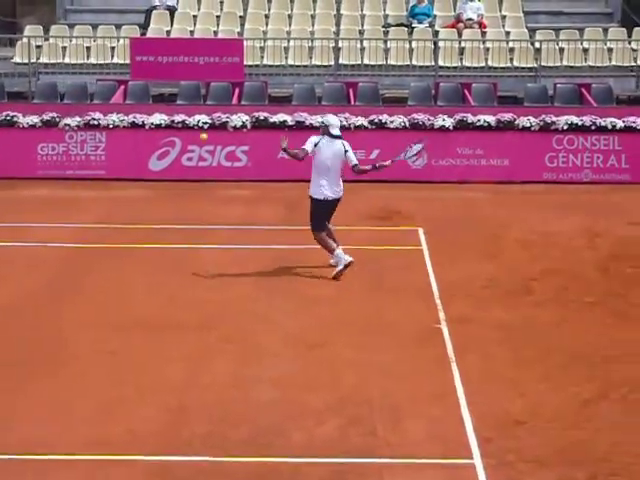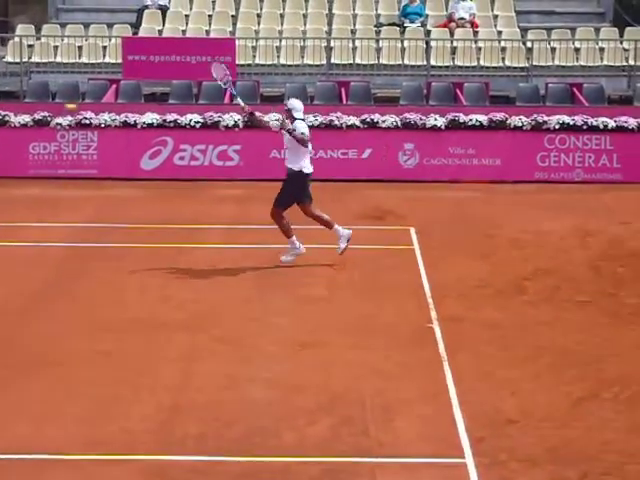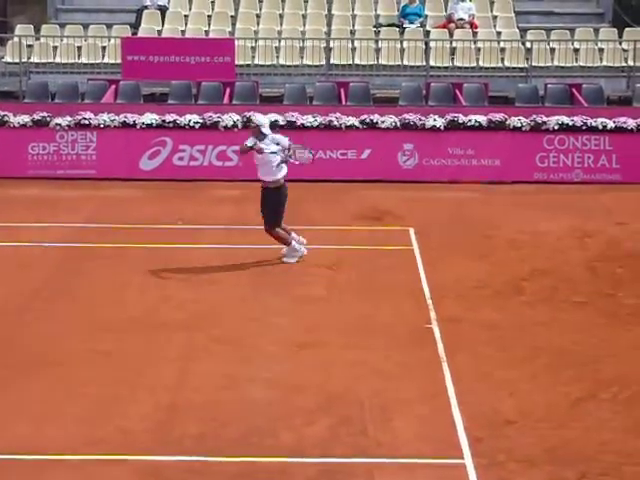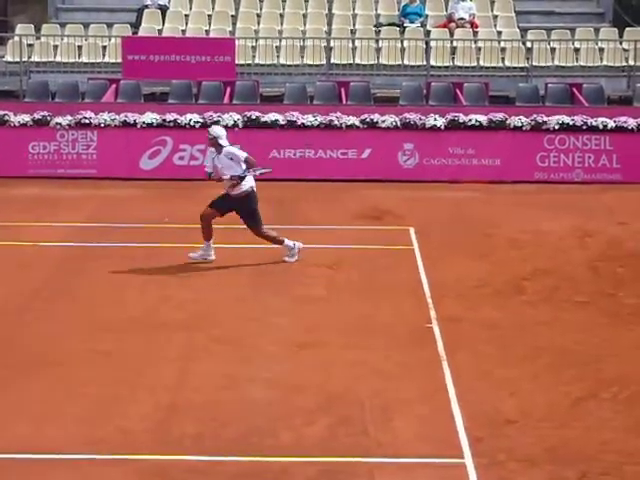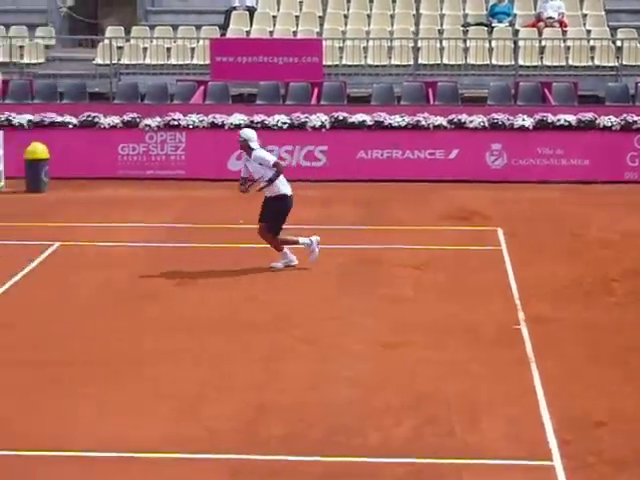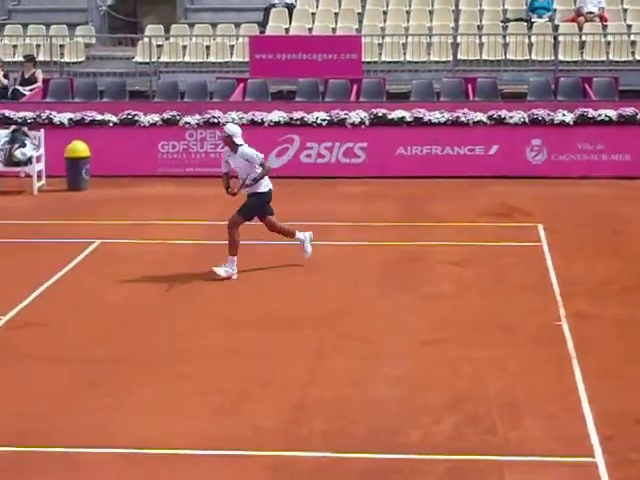
dt=0.2s
person 1, frame 1
left shoulder: (316, 140)
right shoulder: (344, 146)
left elbow: (300, 156)
right elbow: (356, 169)
left wrist: (285, 149)
right wrist: (375, 166)
left hip: (319, 194)
right hip: (335, 194)
left knee: (318, 233)
right knee: (323, 225)
left ankle: (341, 258)
right ankle: (339, 255)
person 1, frame 2
left shoulder: (299, 124)
right shoulder: (289, 124)
left elbow: (305, 141)
right elbow: (261, 122)
left wrist: (290, 131)
right wrist: (251, 114)
left hip: (298, 175)
right hip: (297, 174)
left knee: (276, 213)
right knee: (309, 211)
left ankle: (295, 247)
right ankle: (342, 234)
person 1, frame 3
left shoulder: (276, 139)
right shoulder: (252, 140)
left elbow: (290, 147)
right elbow: (242, 150)
left wrist: (286, 158)
right wrist: (254, 147)
left hip: (277, 189)
right hip: (265, 188)
left knee: (270, 229)
right knee: (272, 225)
left ankle: (297, 249)
right ankle: (294, 239)
person 1, frame 4
left shoulder: (231, 151)
right shoulder: (212, 154)
left elbow: (252, 163)
right elbow: (208, 174)
left wrist: (239, 180)
right wrist: (217, 177)
left hip: (246, 195)
right hip: (230, 195)
left knee: (259, 231)
right knee: (205, 216)
left ankle: (293, 246)
right ankle: (207, 251)
person 1, frame 5
left shoulder: (259, 155)
right shoulder: (245, 157)
left elbow: (280, 167)
right elbow: (243, 178)
left wrist: (267, 183)
right wrist: (243, 186)
left hip: (281, 197)
right hip: (271, 197)
left knee: (270, 236)
right knee: (263, 232)
left ankle: (309, 242)
right ankle: (288, 258)
person 1, frame 6
left shoulder: (246, 151)
right shoulder: (227, 152)
left elbow: (266, 168)
right elbow: (225, 174)
left wrist: (250, 183)
right wrist: (228, 187)
left hip: (260, 193)
right hip: (255, 193)
left knee: (232, 224)
right knee: (273, 225)
left ankle: (230, 267)
right ankle: (303, 237)
